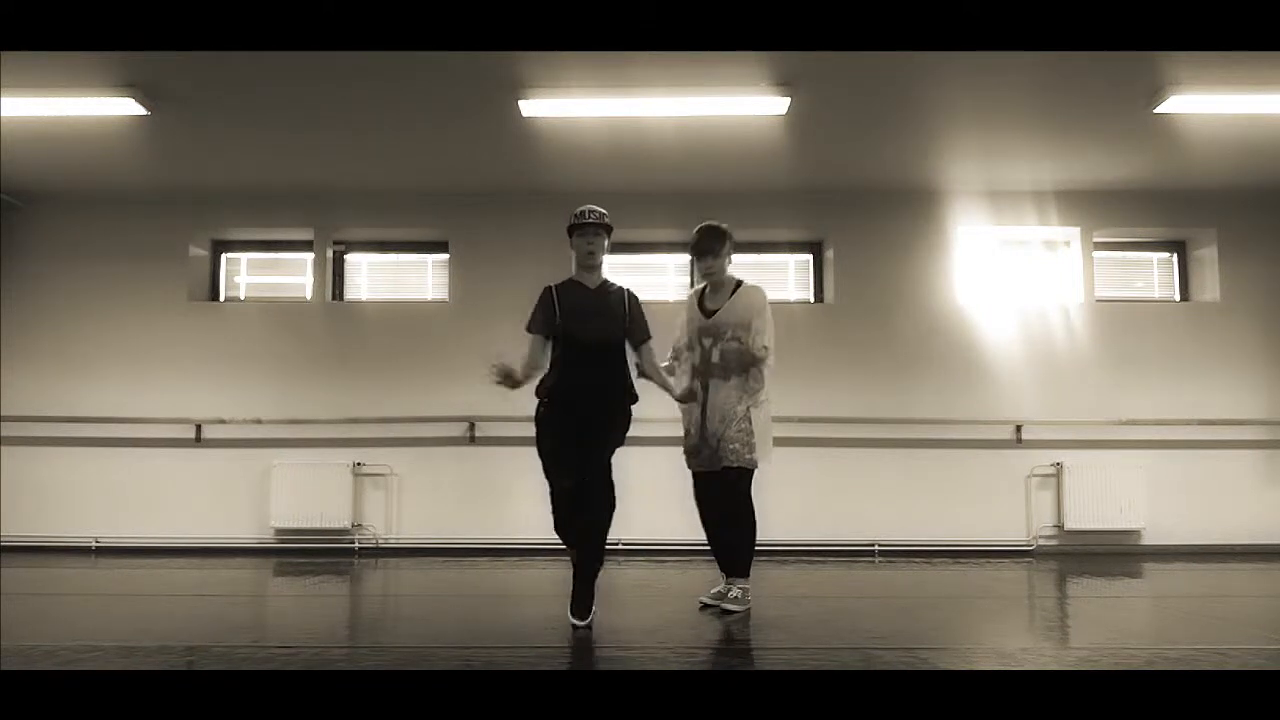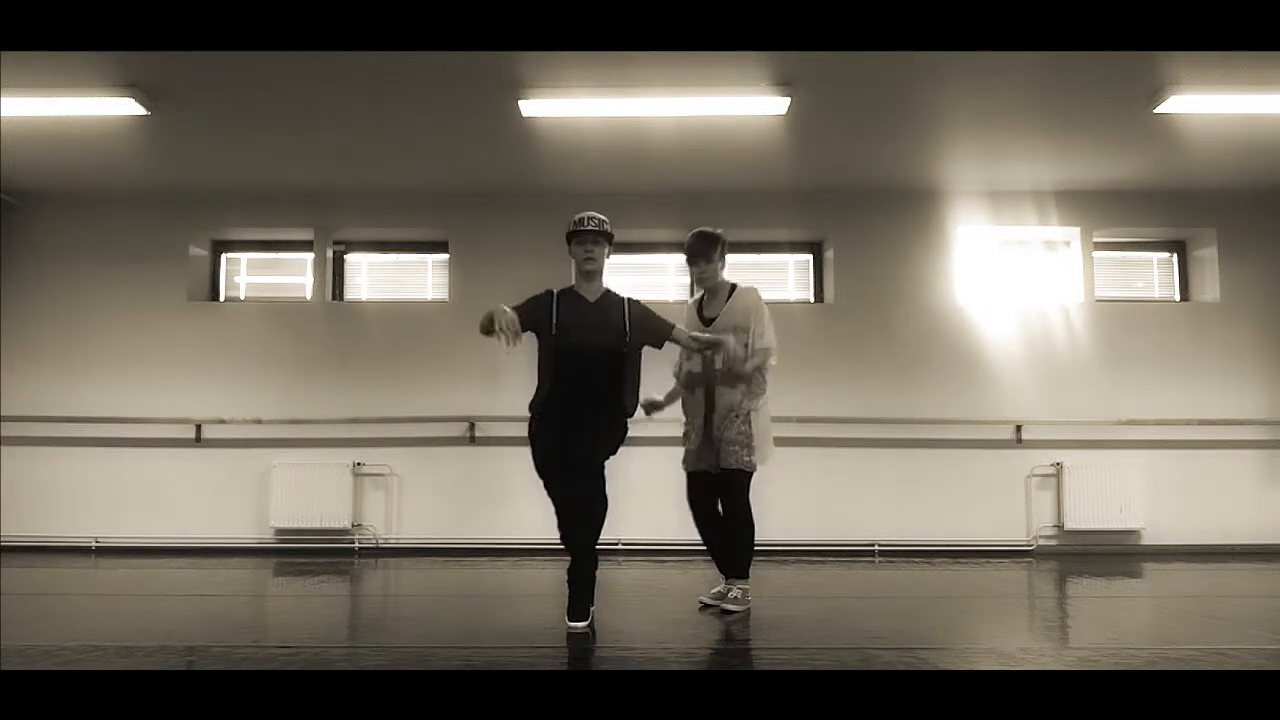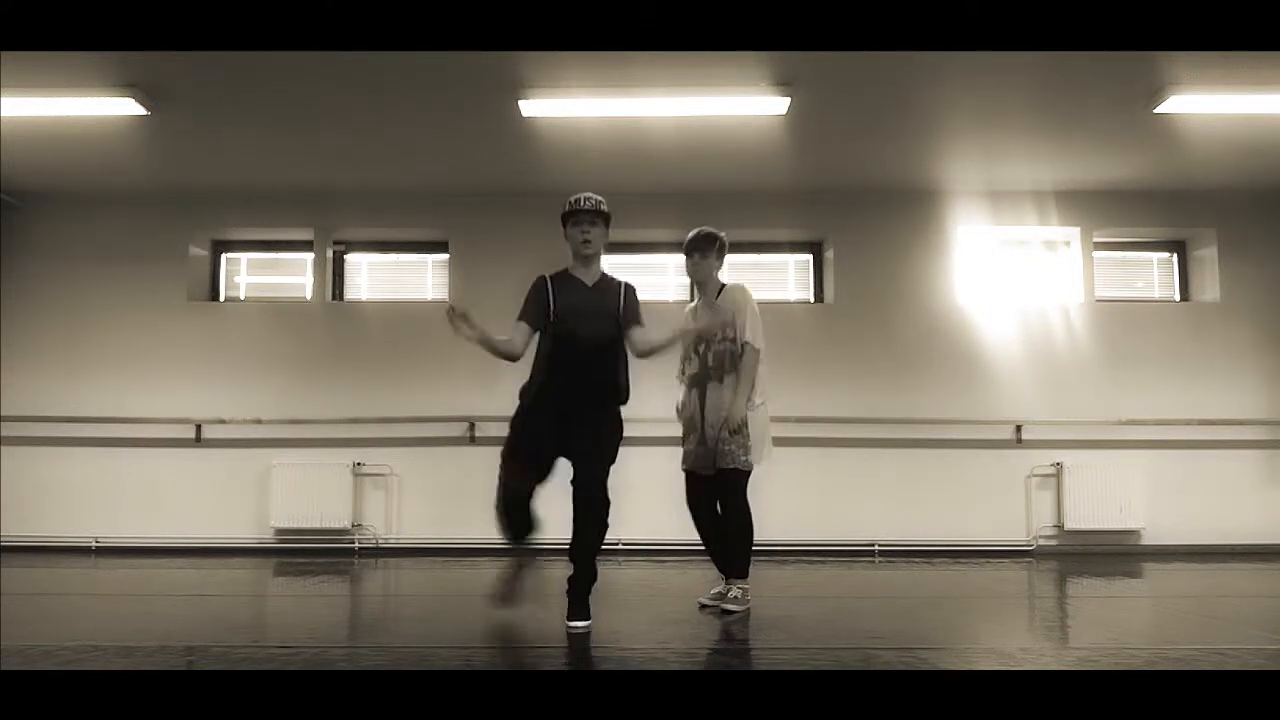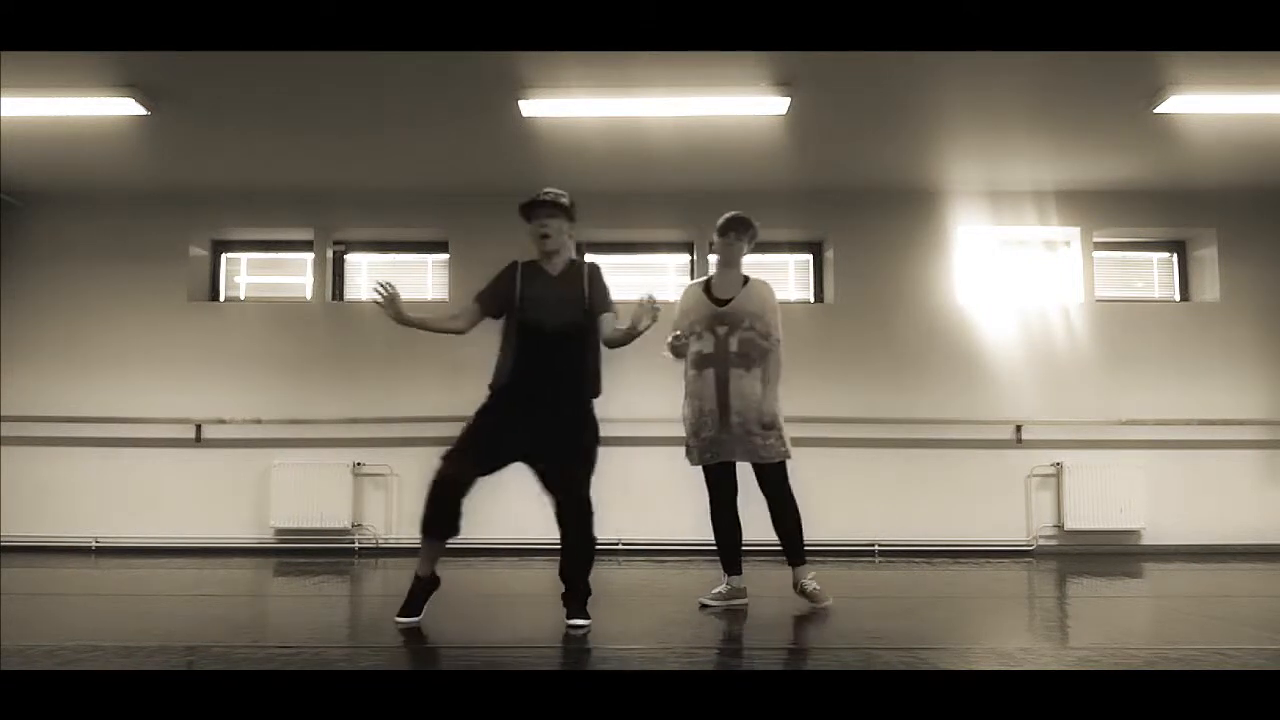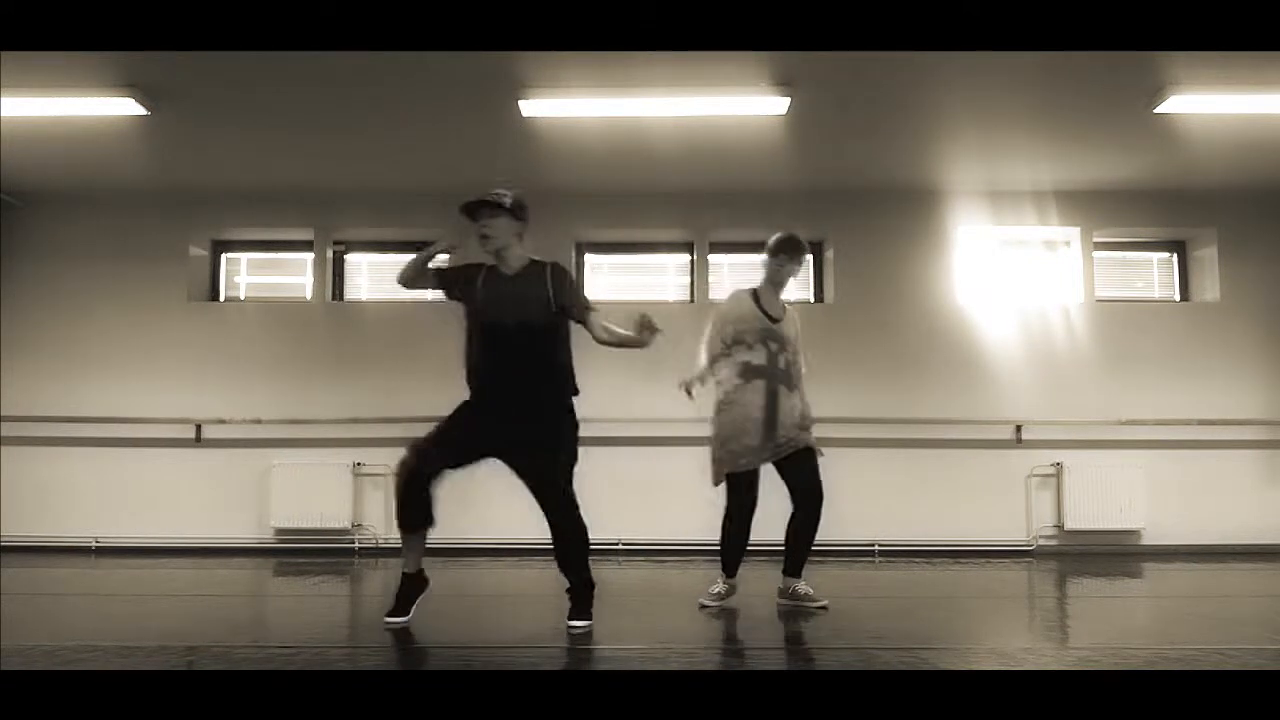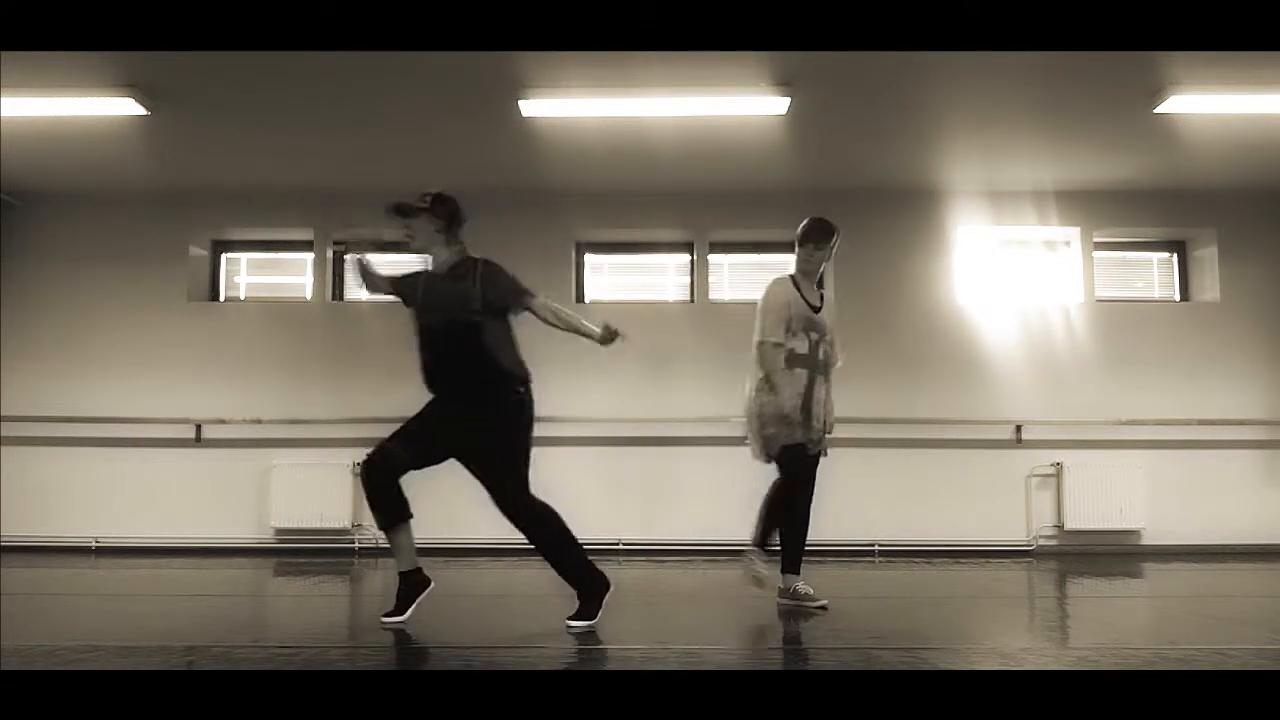
dt=0.5s
person 1, frame 1
left shoulder: (625, 300)
right shoulder: (554, 296)
left elbow: (647, 358)
right elbow: (537, 353)
left wrist: (675, 391)
right wrist: (521, 378)
left hip: (608, 410)
right hip: (559, 410)
left knee: (594, 483)
right knee: (569, 494)
left ankle: (583, 586)
right ankle: (583, 585)
person 1, frame 2
left shoulder: (629, 311)
right shoulder: (548, 304)
left elbow: (687, 338)
right elbow: (487, 326)
left wrist: (720, 341)
right wrist: (500, 314)
left hip: (603, 422)
right hip: (553, 423)
left knee: (584, 498)
right knee: (575, 503)
left ankle: (580, 593)
right ankle: (582, 591)
person 1, frame 3
left shoulder: (623, 292)
right shoulder: (546, 287)
left elbow: (639, 345)
right elbow: (514, 346)
left wrist: (694, 330)
right wrist: (482, 339)
left hip: (599, 413)
right hip: (544, 410)
left knee: (591, 501)
right knee: (513, 494)
left ankle: (579, 597)
right ankle: (520, 560)
person 1, frame 4
left shoulder: (589, 276)
right shoulder: (515, 276)
left elbow: (608, 334)
right elbow: (463, 320)
left wrist: (634, 329)
right wrist: (408, 319)
left hip: (569, 413)
right hip: (512, 406)
left knee: (575, 507)
right knee: (451, 478)
left ankle: (576, 601)
right ankle: (424, 579)
person 1, frame 5
left shoulder: (551, 277)
right shoulder: (473, 278)
left elbow: (597, 328)
right elbow: (407, 280)
left wrist: (634, 339)
right wrist: (431, 254)
left hip: (544, 412)
right hip: (487, 407)
left knee: (559, 501)
right knee: (416, 469)
left ankle: (582, 594)
right ankle: (412, 577)
person 1, frame 6
left shoulder: (483, 274)
right shoulder: (422, 283)
left elbow: (542, 308)
right elbow: (374, 284)
left wrist: (593, 332)
right wrist: (359, 252)
left hip: (499, 405)
right hip: (451, 405)
left knee: (513, 498)
right knee: (378, 467)
left ankle: (591, 585)
right ankle: (411, 577)
person 2, frame 1
left shoulder: (753, 297)
right shoulder: (693, 302)
left elbow: (763, 354)
right elbow: (684, 355)
left wrist: (754, 355)
left hip: (740, 411)
right hip: (701, 413)
left knee: (737, 496)
right knee: (708, 499)
left ankle: (742, 583)
right ankle: (729, 578)
person 2, frame 2
left shoulder: (748, 297)
right shoulder: (693, 309)
left elbow: (766, 353)
left wrist: (747, 367)
right wrist: (664, 401)
left hip: (740, 413)
right hip: (702, 419)
left knee: (734, 498)
right knee: (700, 499)
left ankle: (740, 584)
right ankle: (728, 578)
person 2, frame 3
left shoulder: (737, 296)
right shoulder: (689, 313)
left elbow: (752, 350)
left wrist: (739, 405)
right wrist: (683, 400)
left hip: (736, 415)
right hip: (700, 419)
left knee: (732, 496)
right knee: (699, 500)
left ankle: (739, 585)
right ankle: (729, 579)
person 2, frame 4
left shoulder: (760, 291)
right shoulder: (693, 293)
left elbow: (774, 348)
right elbow: (681, 348)
left wrist: (770, 398)
right wrist: (674, 344)
left hip: (752, 404)
right hip: (707, 408)
left knee: (776, 487)
right knee: (721, 495)
left ankle: (801, 573)
right ankle: (733, 582)
person 2, frame 5
left shoulder: (791, 317)
right shoulder: (738, 303)
right elbow: (711, 348)
left wrist: (804, 405)
right wrist: (699, 374)
left hip: (786, 420)
right hip: (741, 416)
left knee: (810, 494)
right knee: (741, 501)
left ankle: (791, 582)
right ankle: (727, 579)
person 2, frame 6
left shoulder: (826, 302)
right shoulder: (779, 289)
right elbow: (766, 346)
left wrist: (827, 407)
right wrist: (780, 394)
left hip: (811, 408)
right hip: (777, 400)
left knee: (803, 491)
right knee: (794, 474)
left ankle: (791, 580)
right ankle: (757, 548)
